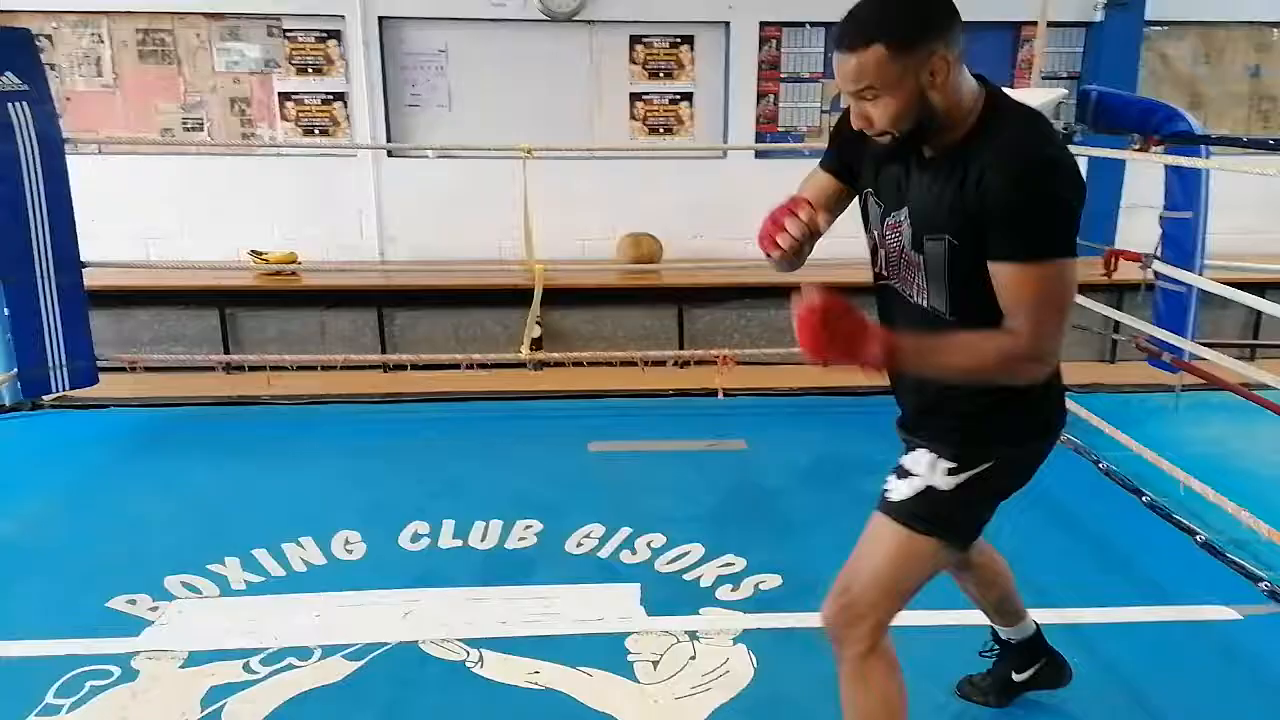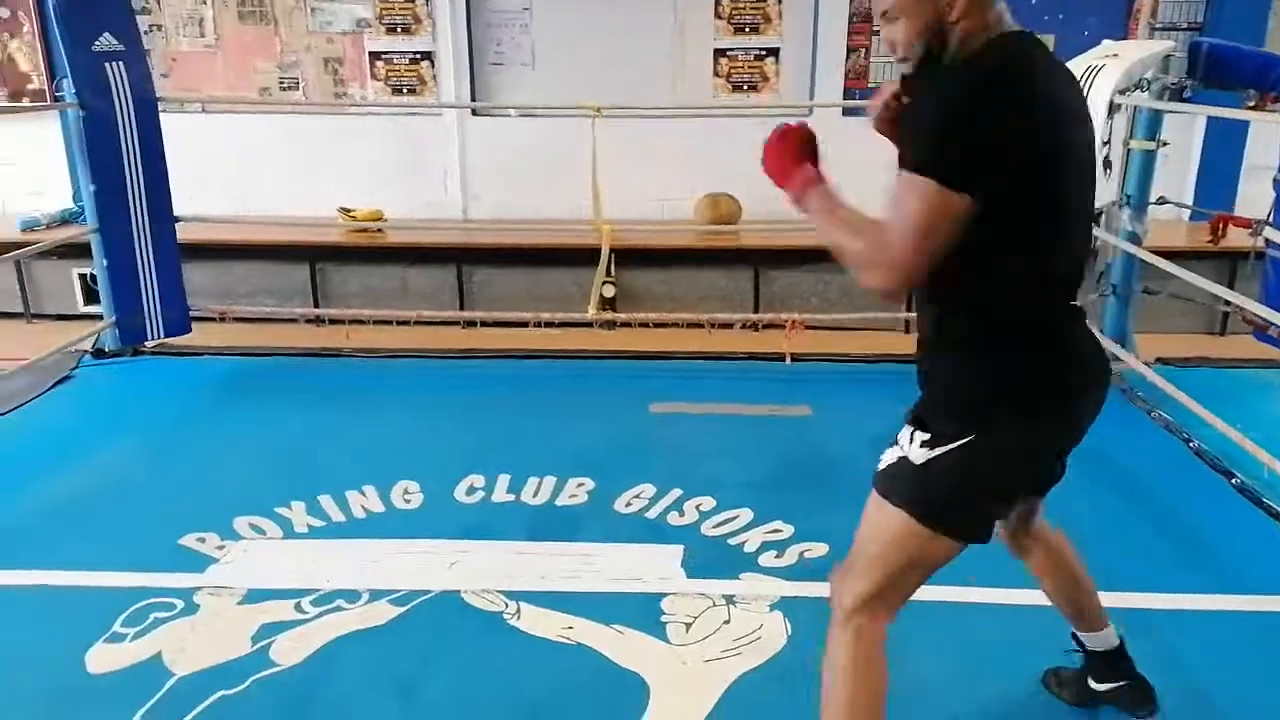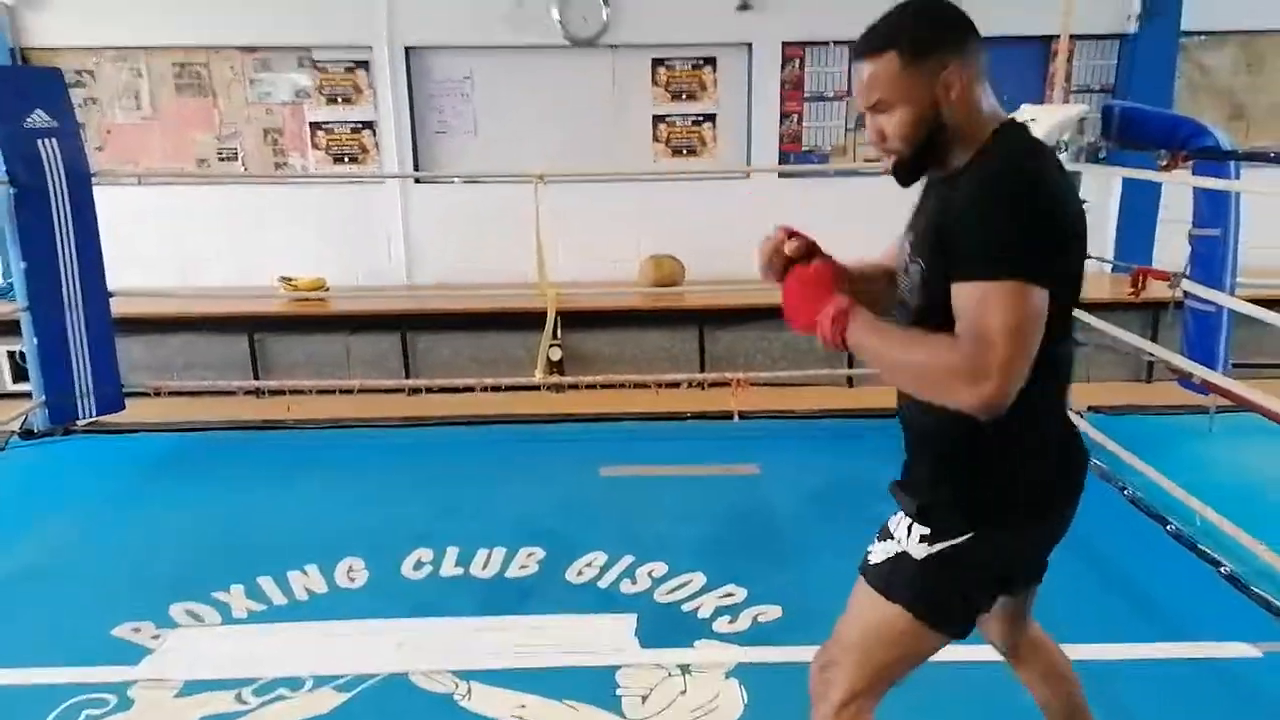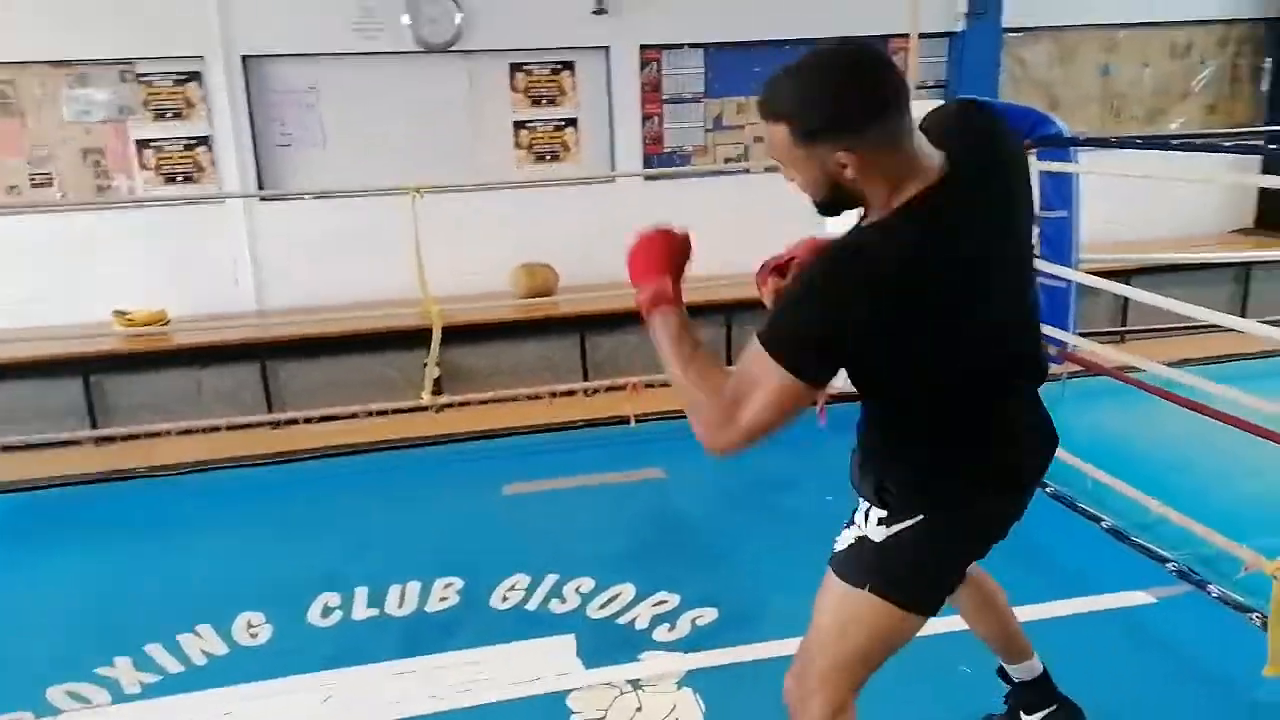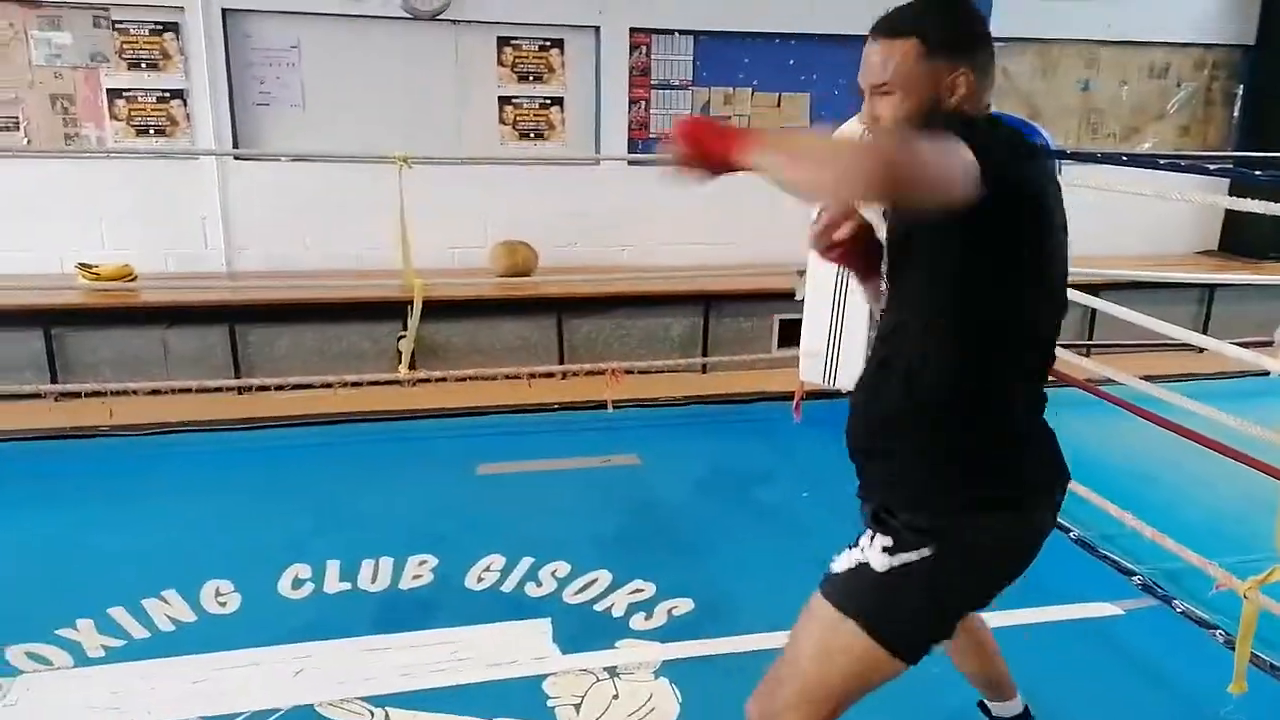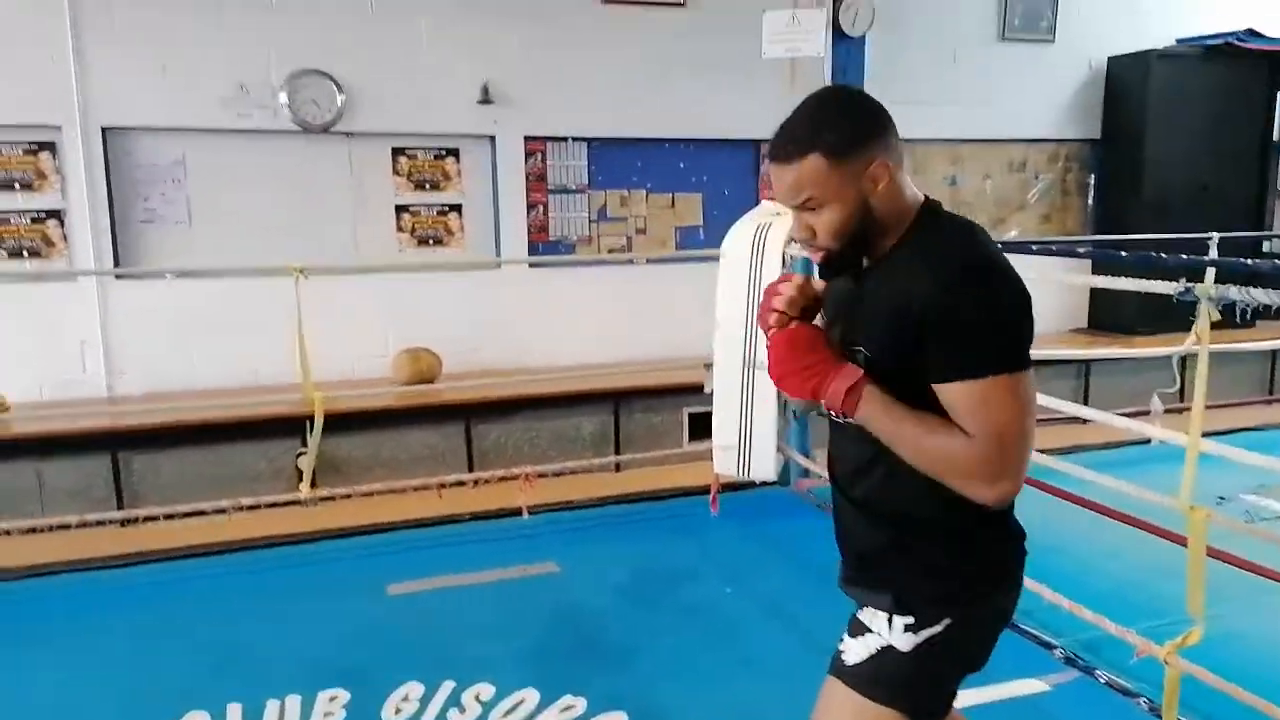
dt=0.7s
person 1, frame 1
left shoulder: (1025, 166)
right shoulder: (874, 130)
left elbow: (1031, 352)
right elbow: (790, 245)
left wrist: (875, 344)
right wrist: (788, 229)
left hip: (988, 425)
right hip: (939, 409)
left knee: (852, 619)
right knee: (950, 543)
right ankle: (1029, 655)
person 1, frame 2
left shoulder: (980, 91)
right shoulder: (1024, 69)
left elbow: (888, 267)
left wrist: (797, 179)
right wrist: (906, 125)
left hip: (988, 403)
right hip: (1049, 383)
left knee: (856, 601)
right knee: (1017, 521)
person 1, frame 3
left shoulder: (1006, 186)
right shoulder: (961, 176)
left elbow: (982, 380)
right elbow: (906, 293)
left wrist: (838, 319)
right wrist: (821, 268)
left hip: (988, 488)
right hip: (998, 472)
right knee: (1009, 629)
person 1, frame 4
left shoulder: (858, 277)
right shoulder: (968, 131)
left elbow: (726, 429)
left wrist: (657, 293)
left hip: (939, 490)
right knee: (942, 573)
person 1, frame 5
left shoulder: (988, 156)
left elbow: (878, 167)
right elbow: (927, 302)
left wrist: (729, 143)
right wrist: (865, 249)
left hip: (957, 509)
right hip: (986, 487)
right knee: (937, 607)
person 1, frame 6
left shoulder: (970, 285)
right shoulder: (856, 249)
left elbow: (992, 473)
left wrist: (843, 384)
right wrist: (786, 321)
left hip: (945, 588)
right hip: (889, 570)
